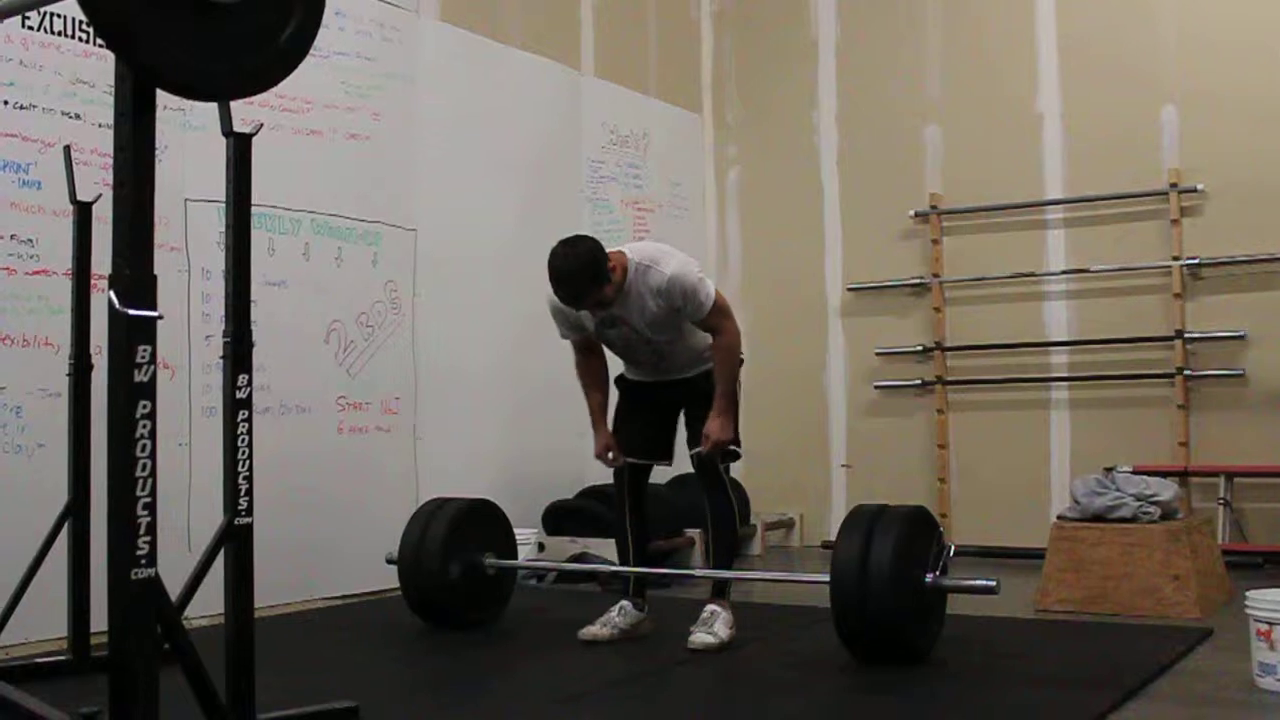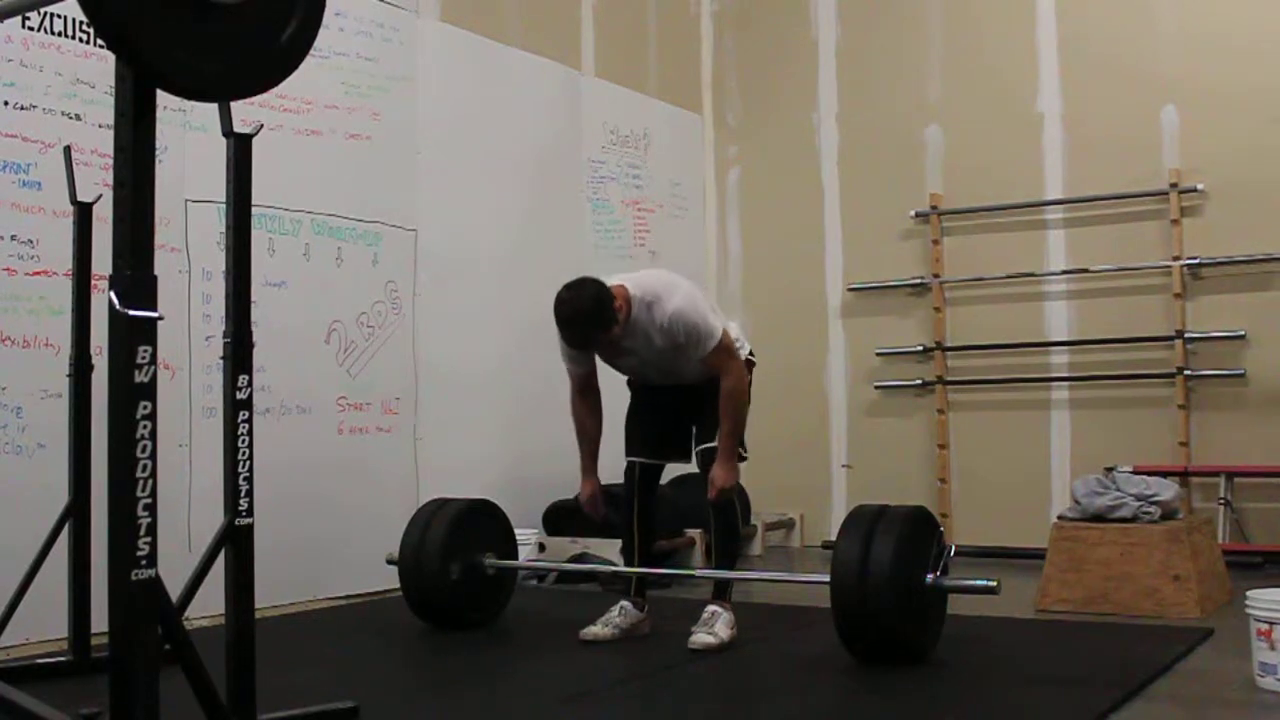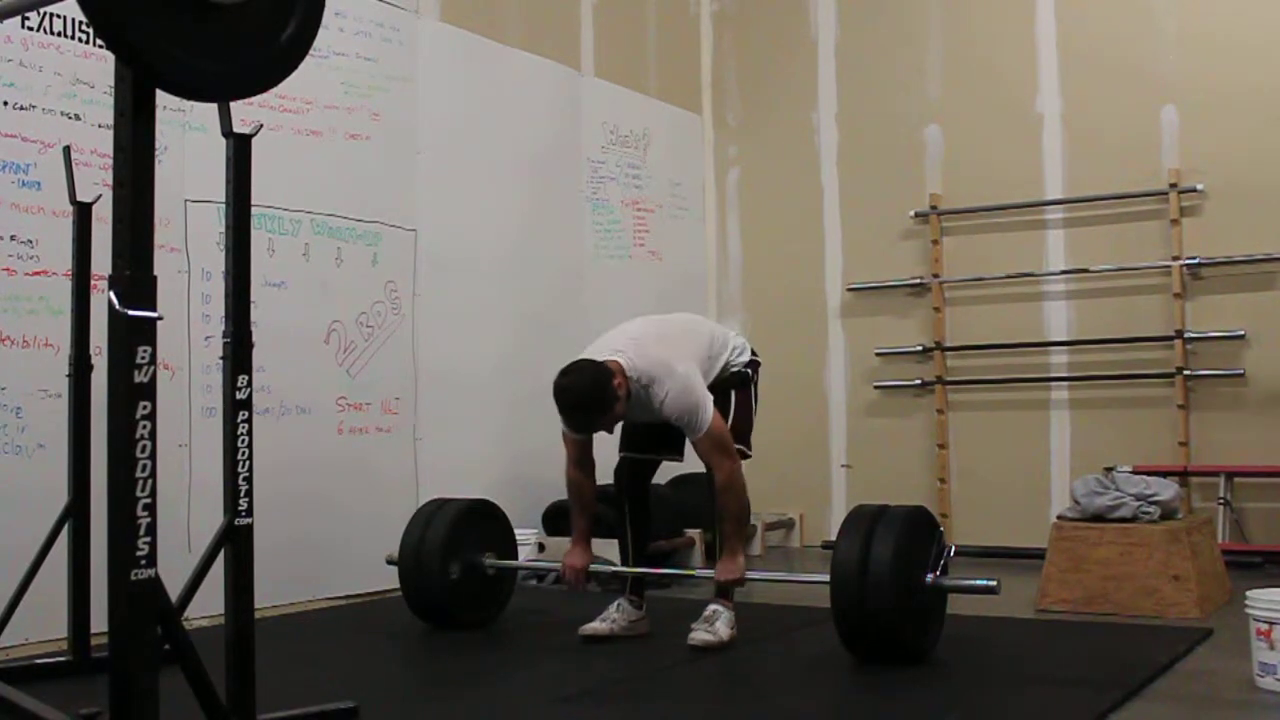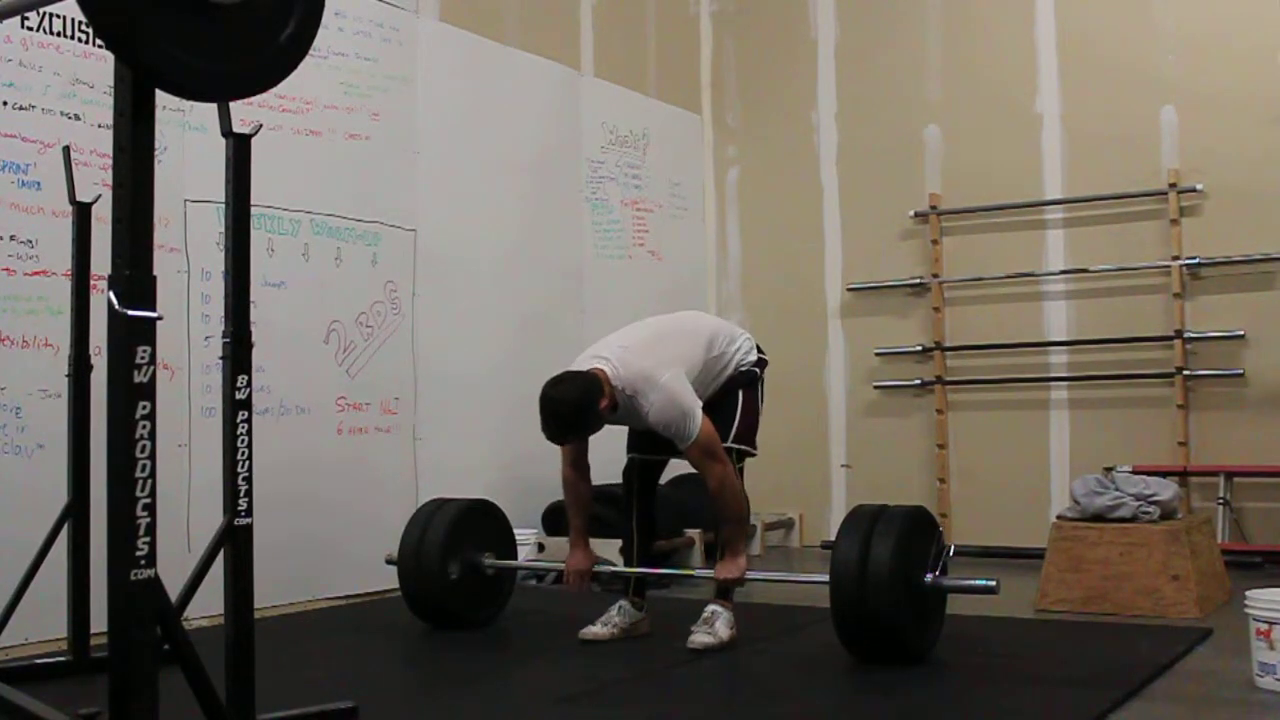
dt=0.7s
person 1, frame 1
left shoulder: (668, 274)
right shoulder: (563, 303)
left elbow: (726, 329)
right elbow: (588, 357)
left wrist: (723, 413)
right wrist: (600, 426)
left hip: (703, 373)
right hip: (642, 381)
left knee: (711, 473)
right knee: (627, 480)
left ankle: (719, 605)
right ankle: (633, 604)
person 1, frame 2
left shoulder: (674, 307)
right shoulder: (578, 327)
left elbow: (733, 371)
right elbow: (584, 394)
left wrist: (727, 459)
right wrist: (588, 472)
left hip: (715, 377)
right hip: (654, 383)
left knee: (716, 484)
right knee: (637, 481)
left ankle: (721, 606)
right ankle: (634, 604)
person 1, frame 3
left shoulder: (672, 385)
right shoulder: (579, 389)
left elbow: (727, 466)
right elbow: (579, 467)
left wrist: (733, 553)
right wrist: (579, 544)
left hip: (727, 369)
right hip: (656, 371)
left knee: (723, 469)
right knee: (628, 476)
left ankle: (721, 606)
right ankle: (631, 603)
person 1, frame 4
left shoulder: (659, 395)
right shoulder: (574, 391)
left elbow: (718, 471)
right elbow: (574, 468)
left wrist: (734, 554)
right wrist: (578, 546)
left hip: (734, 366)
right hip: (682, 355)
left knee: (726, 467)
right knee: (637, 478)
left ankle: (721, 608)
right ankle: (633, 605)
